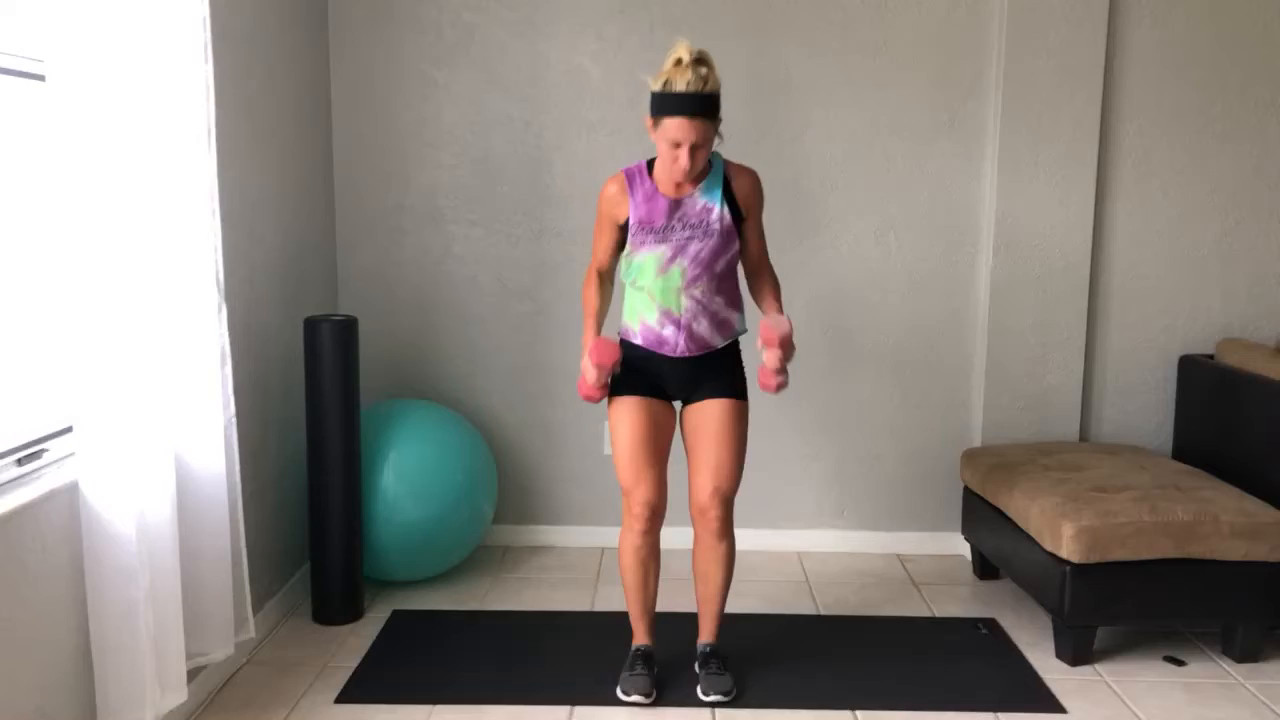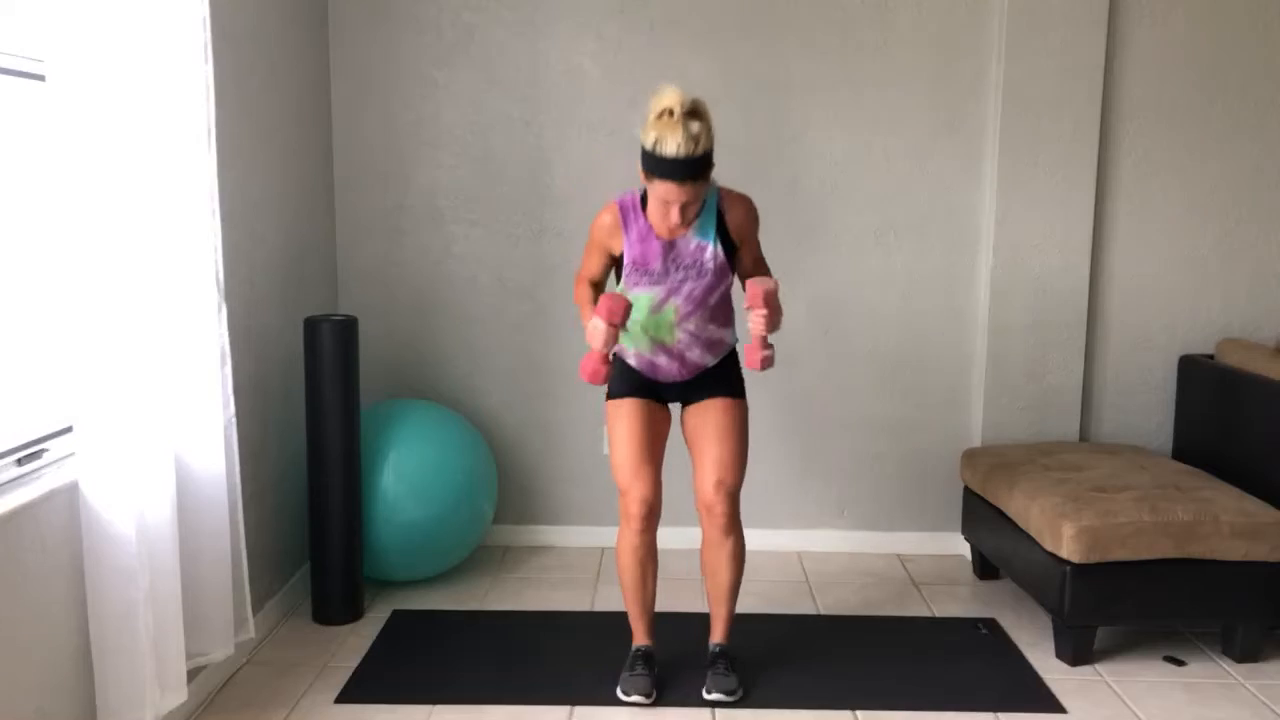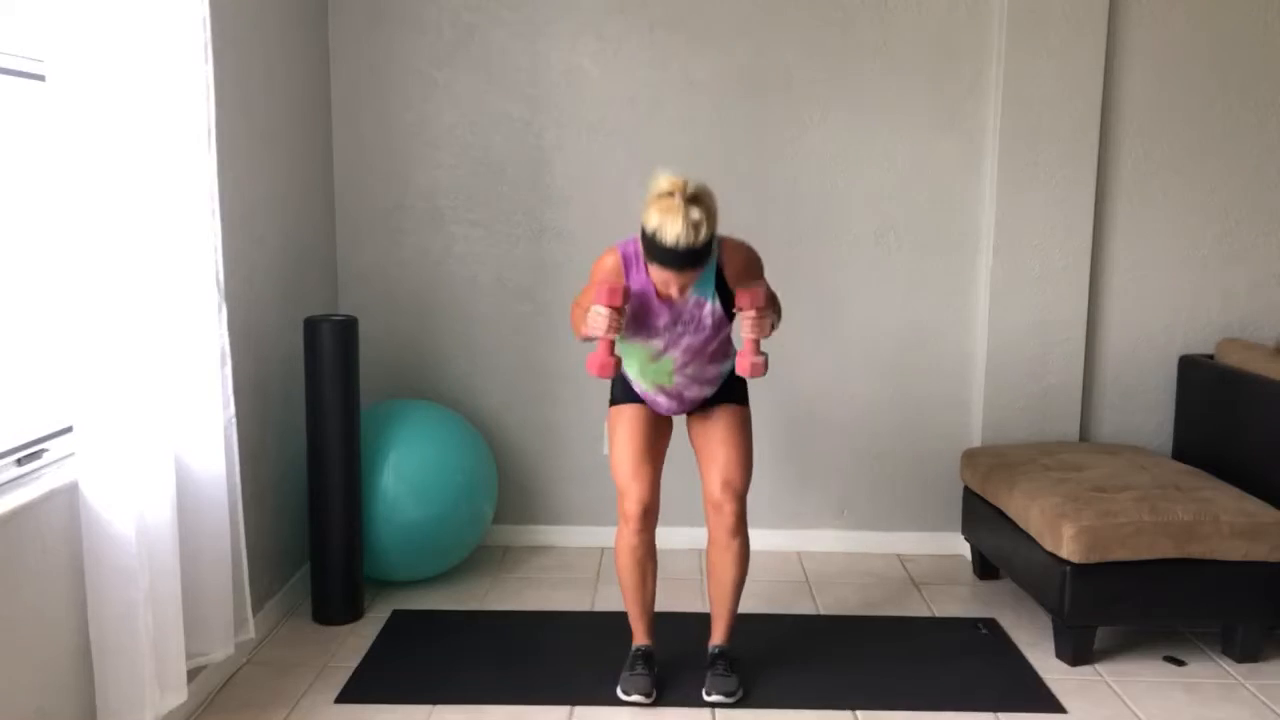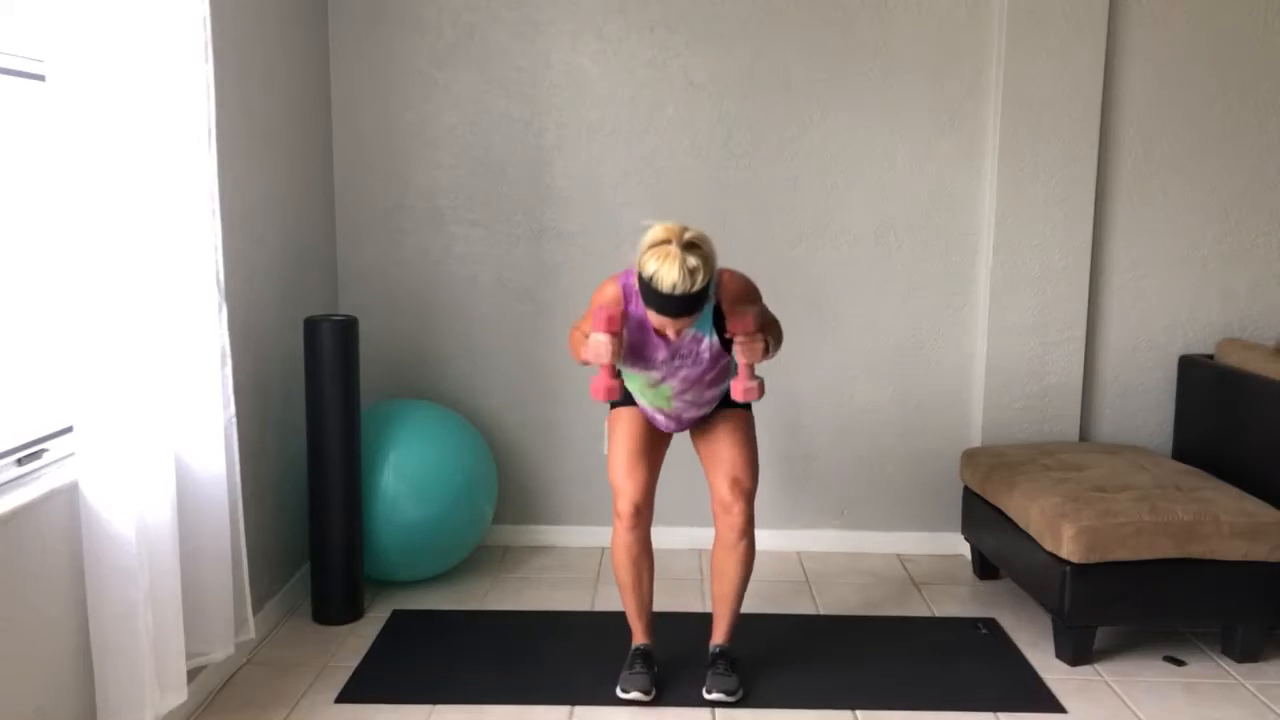
dt=0.2s
person 1, frame 1
left shoulder: (740, 185)
right shoulder: (621, 190)
left elbow: (758, 265)
right elbow: (598, 271)
left wrist: (776, 323)
right wrist: (590, 341)
left hip: (715, 363)
right hip: (639, 363)
left knee: (713, 510)
right knee: (642, 509)
left ankle: (708, 646)
right ankle: (641, 647)
person 1, frame 2
left shoulder: (735, 211)
right shoulder: (614, 220)
left elbow: (755, 271)
right elbow: (586, 279)
left wrist: (766, 304)
right wrist: (590, 317)
left hip: (713, 374)
right hip: (636, 373)
left knee: (720, 506)
right knee: (639, 509)
left ankle: (719, 646)
right ankle: (641, 647)
person 1, frame 3
left shoulder: (737, 260)
right shoulder: (615, 265)
left elbow: (769, 303)
right elbow: (580, 315)
left wrist: (766, 322)
right wrist: (592, 323)
left hip: (717, 389)
right hip: (639, 388)
left knee: (728, 507)
right knee: (635, 510)
left ankle: (719, 648)
right ankle: (641, 648)
person 1, frame 4
left shoulder: (734, 290)
right shoulder: (615, 295)
left elbow: (771, 325)
right elbow: (578, 335)
left wrist: (763, 344)
right wrist: (591, 347)
left hip: (720, 400)
right hip: (638, 398)
left knee: (735, 508)
right knee: (630, 509)
left ankle: (720, 648)
right ankle: (641, 647)
